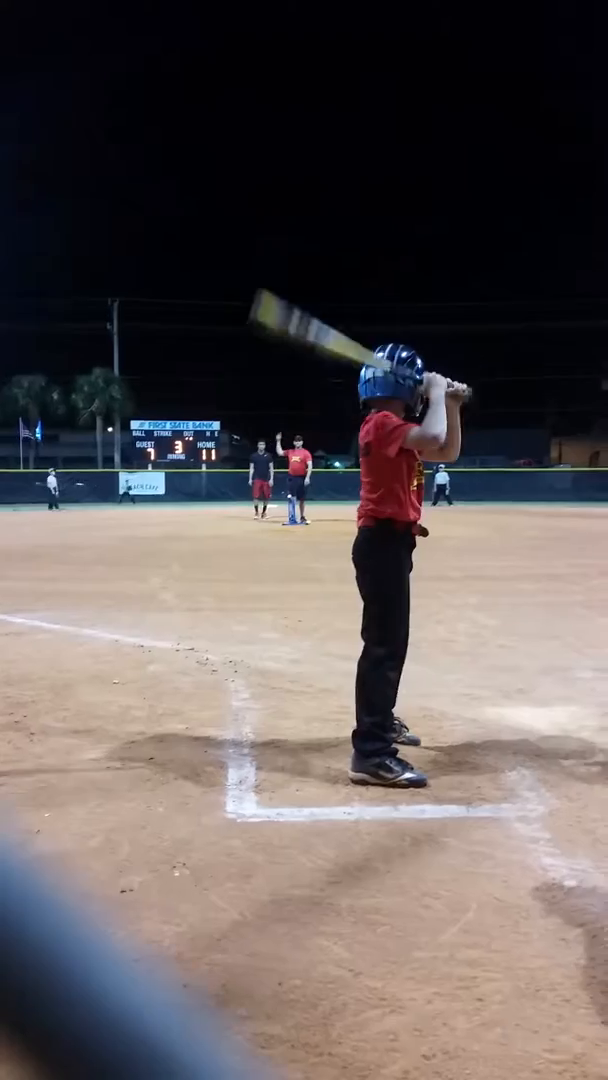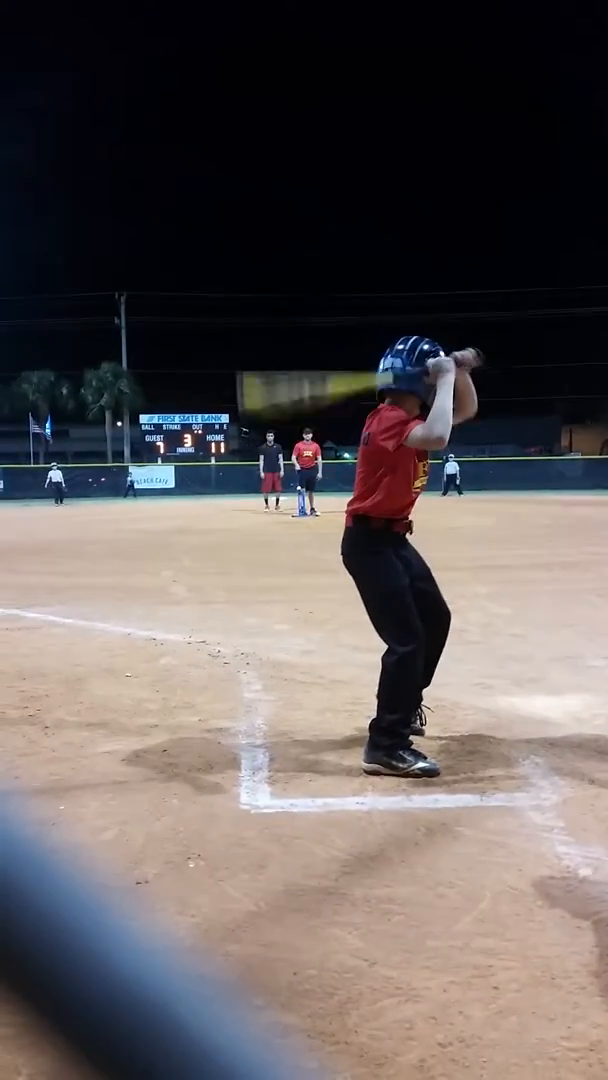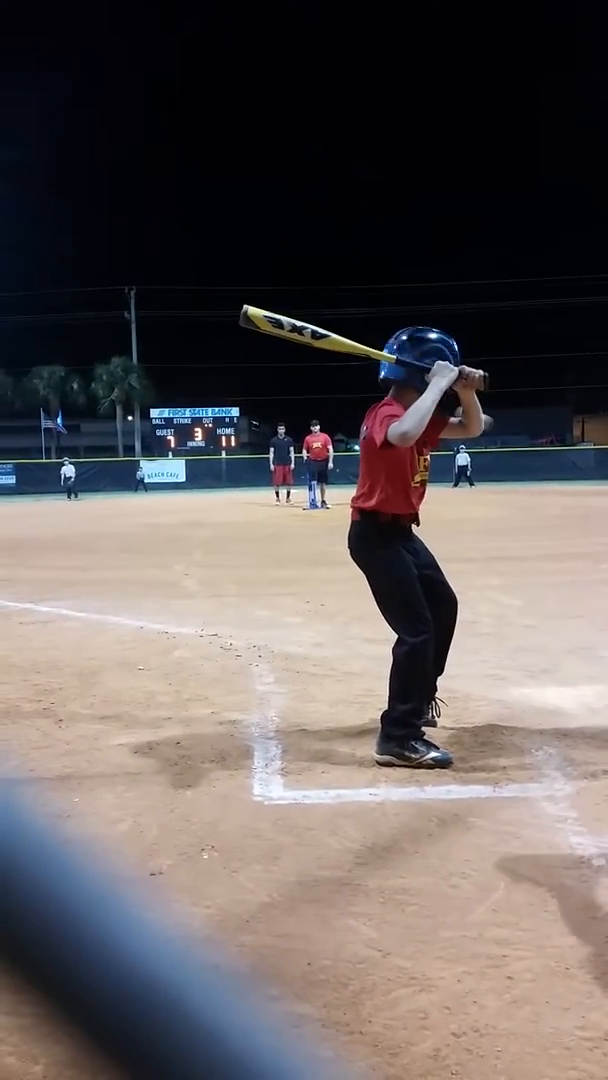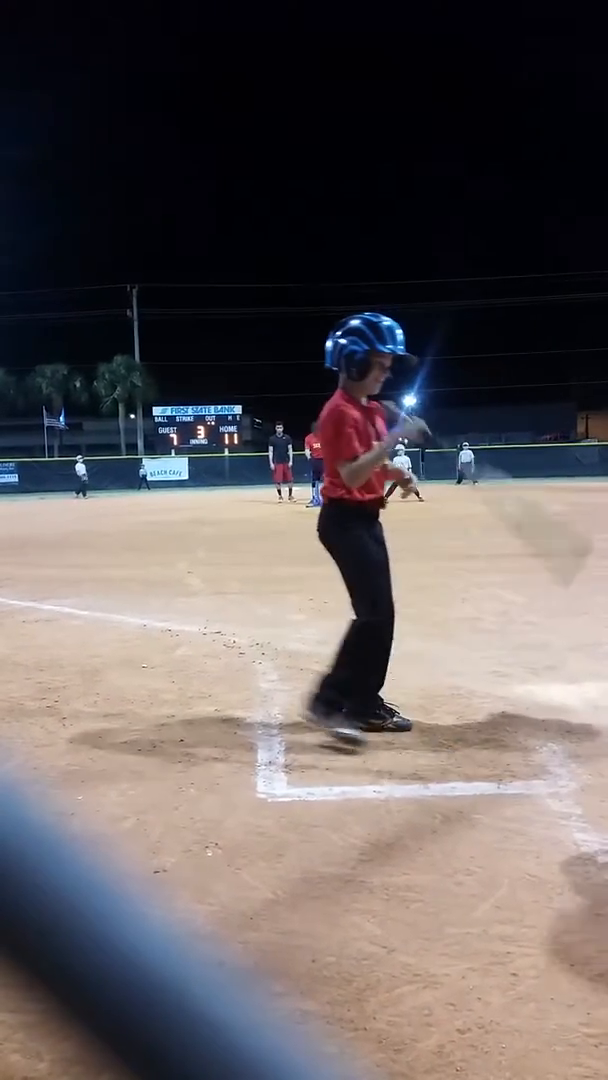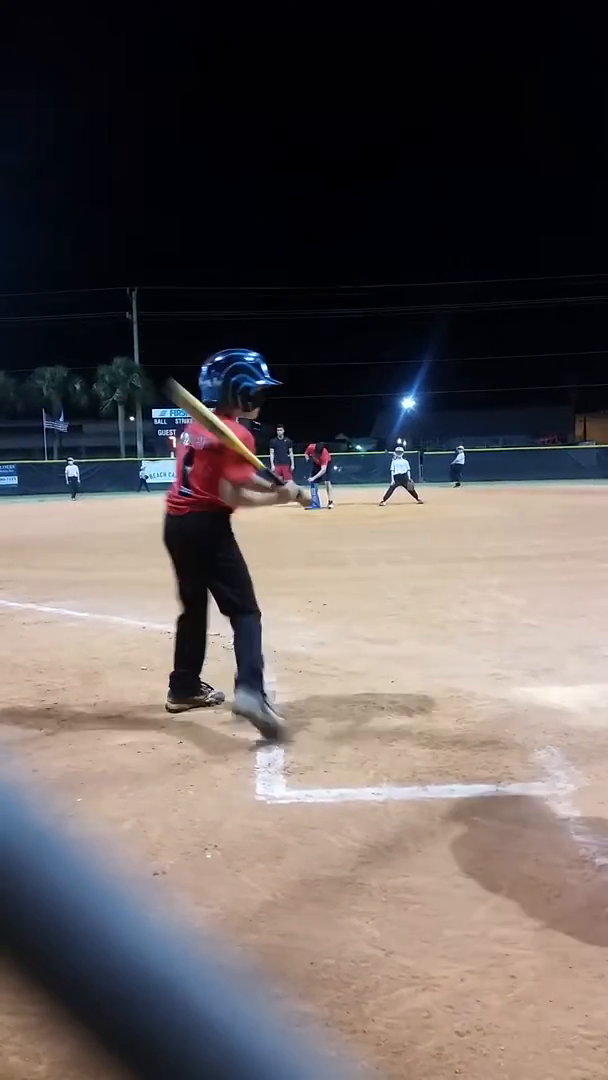
dt=1s
person 1, frame 1
left shoulder: (395, 427)
right shoulder: (382, 423)
left elbow: (448, 452)
right elbow: (434, 437)
left wrist: (451, 401)
right wrist: (435, 393)
left hip: (392, 540)
right hip: (383, 540)
left knee: (392, 639)
right knee: (383, 644)
left ankle: (381, 720)
right ankle: (371, 754)
person 1, frame 2
left shoulder: (408, 417)
right shoulder: (389, 418)
left elbow: (466, 410)
right elbow: (437, 437)
left wrist: (459, 371)
right wrist: (444, 379)
left hip: (394, 537)
right hip: (369, 540)
left knee: (435, 619)
right knee: (406, 639)
left ankle: (404, 703)
right ankle: (386, 746)
person 1, frame 3
left shoulder: (418, 413)
right shoulder: (385, 413)
left elbow: (472, 429)
right elbow: (405, 436)
left wrist: (465, 391)
right wrist: (438, 384)
left hip: (400, 530)
right hip: (375, 534)
left knee: (443, 607)
right knee: (417, 630)
left ankle: (418, 697)
right ankle: (398, 738)
person 1, frame 4
left shoulder: (373, 410)
right shoulder: (339, 413)
right elbow: (352, 476)
left wrist: (395, 471)
right wrist: (393, 437)
left hip: (366, 519)
right hip: (345, 520)
left knee: (377, 613)
right knee: (376, 612)
left ankle: (364, 701)
right ankle: (330, 702)
person 1, frame 5
left shoulder: (199, 422)
right shoulder: (235, 435)
right elbow: (231, 496)
left wrist: (275, 488)
right wrist: (279, 496)
left hip: (177, 523)
right hip: (206, 524)
left knee: (194, 607)
right knee: (243, 611)
left ankle: (184, 687)
right ankle: (251, 692)
